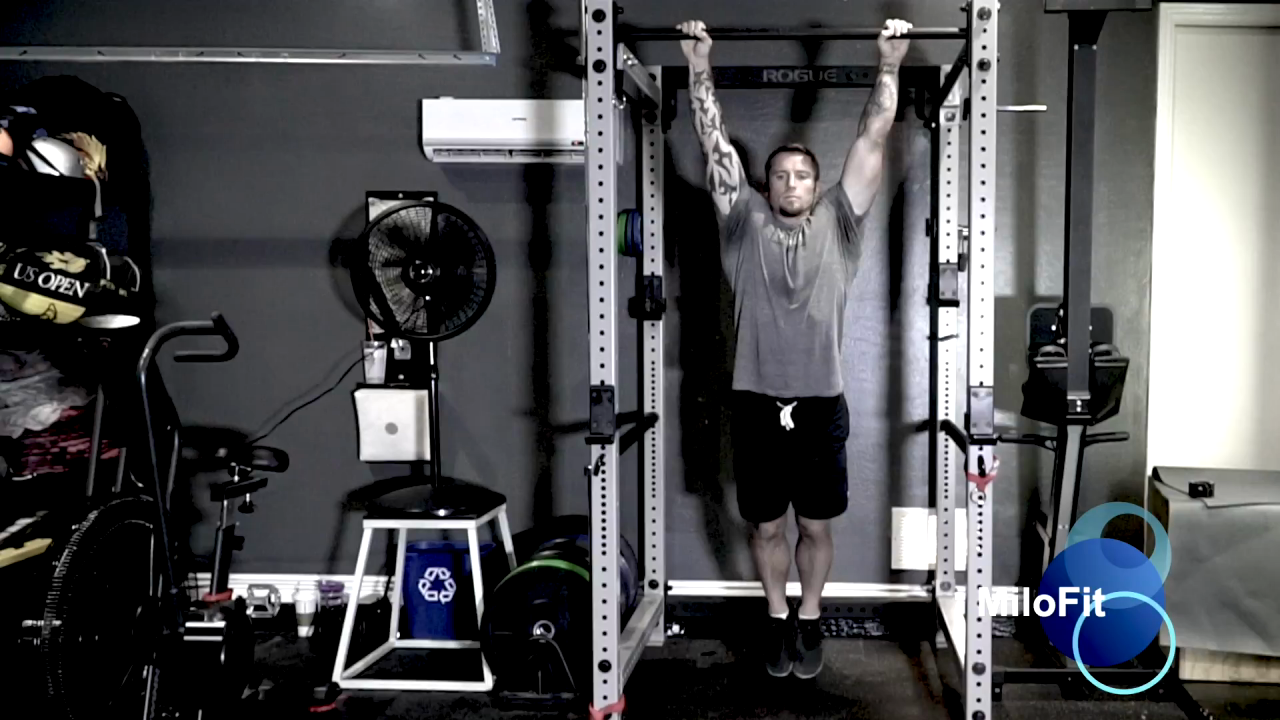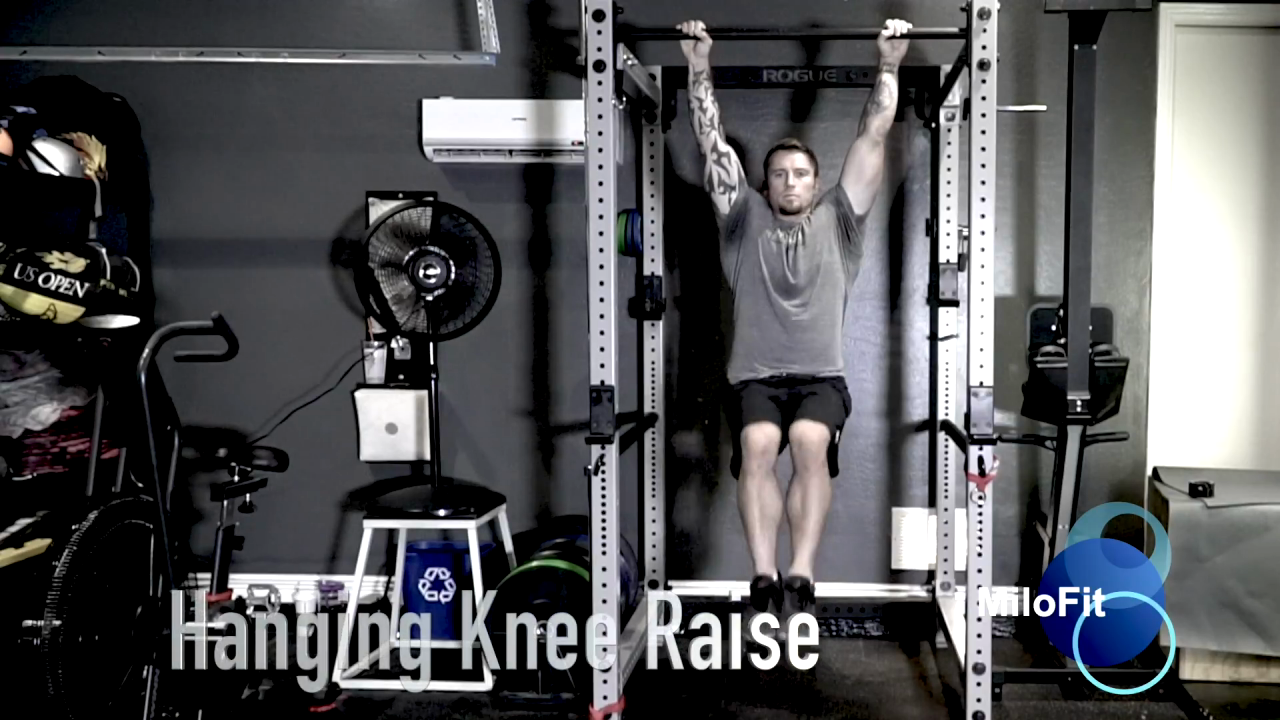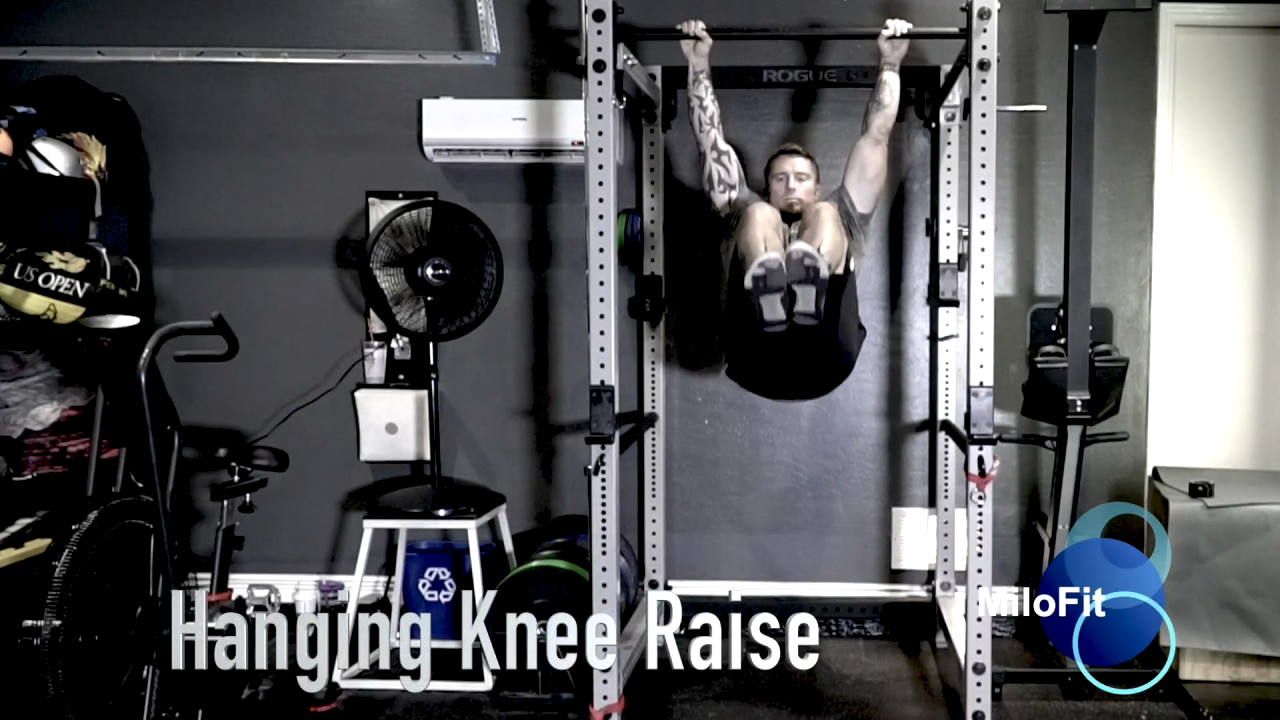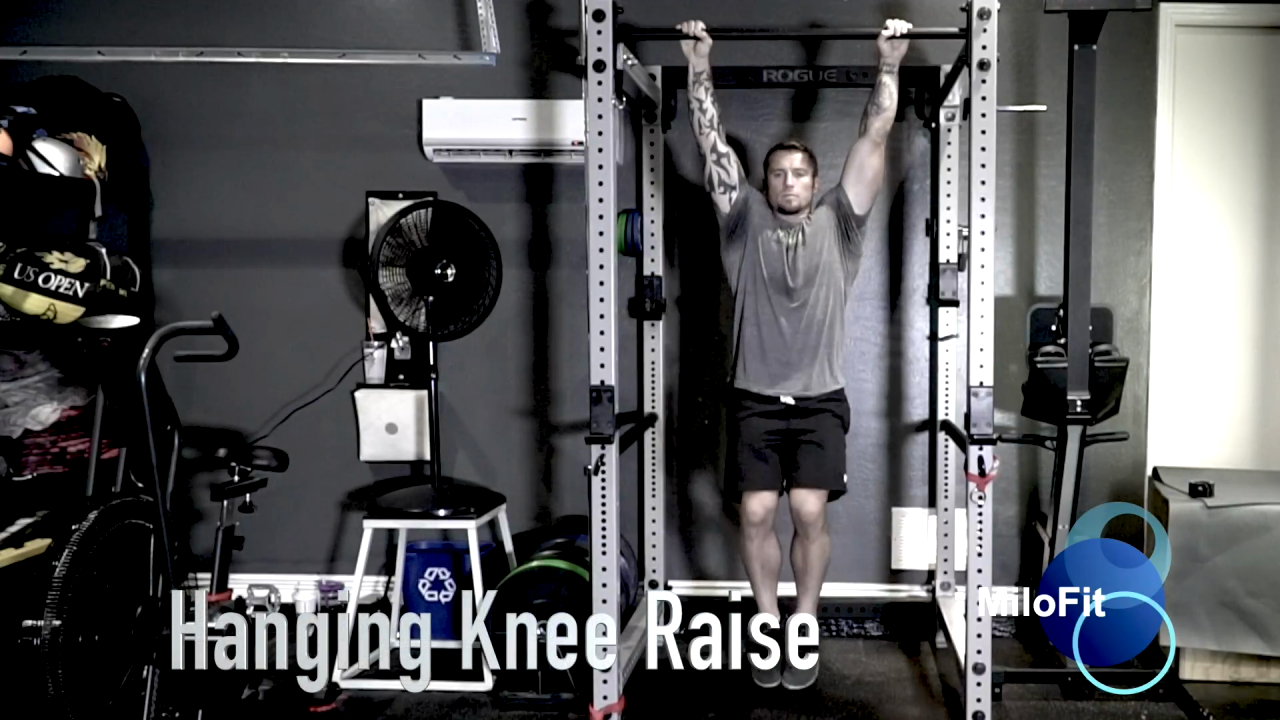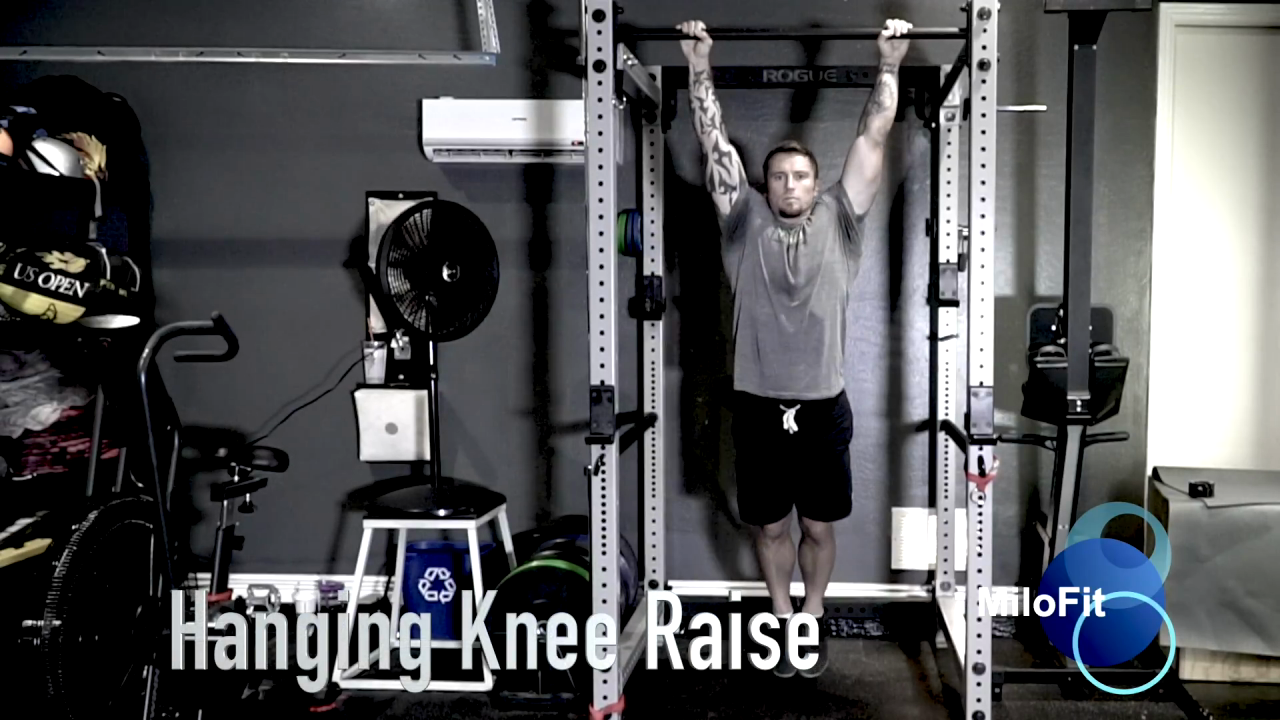
dt=0.7s
person 1, frame 1
left shoulder: (838, 219)
right shoulder: (744, 220)
left elbow: (871, 141)
right elbow: (715, 144)
left wrist: (888, 65)
right wrist: (700, 67)
left hip: (820, 403)
right hip: (756, 403)
left knee: (815, 524)
right knee: (766, 525)
left ankle: (809, 618)
right ankle: (779, 619)
person 1, frame 2
left shoulder: (838, 218)
right shoulder: (743, 218)
left elbow: (871, 140)
right elbow: (713, 144)
left wrist: (888, 67)
right wrist: (699, 69)
left hip: (819, 380)
right hip: (756, 379)
left knee: (809, 449)
right knee: (758, 450)
left ankle: (800, 585)
right ankle: (765, 584)
person 1, frame 3
left shoulder: (839, 211)
right shoulder: (749, 208)
left elbow: (875, 136)
right elbow: (712, 143)
left wrist: (889, 65)
right wrist: (699, 65)
left hip: (825, 354)
right hip: (758, 357)
left knee: (823, 217)
right knee: (759, 219)
left ankle: (807, 282)
right ankle: (768, 281)
person 1, frame 4
left shoulder: (838, 220)
right shoulder: (744, 218)
left elbow: (873, 138)
right elbow: (712, 143)
left wrist: (888, 65)
right wrist: (699, 67)
left hip: (820, 400)
right hip: (754, 399)
left knee: (809, 511)
right knee: (756, 511)
right ankle: (769, 626)
person 1, frame 5
left shoulder: (839, 218)
right shoulder: (744, 219)
left elbow: (872, 139)
right elbow: (714, 143)
left wrist: (889, 65)
right wrist: (699, 67)
left hip: (823, 409)
right hip: (760, 408)
left knee: (819, 528)
right knee: (770, 528)
left ankle: (813, 620)
right ankle: (783, 623)
